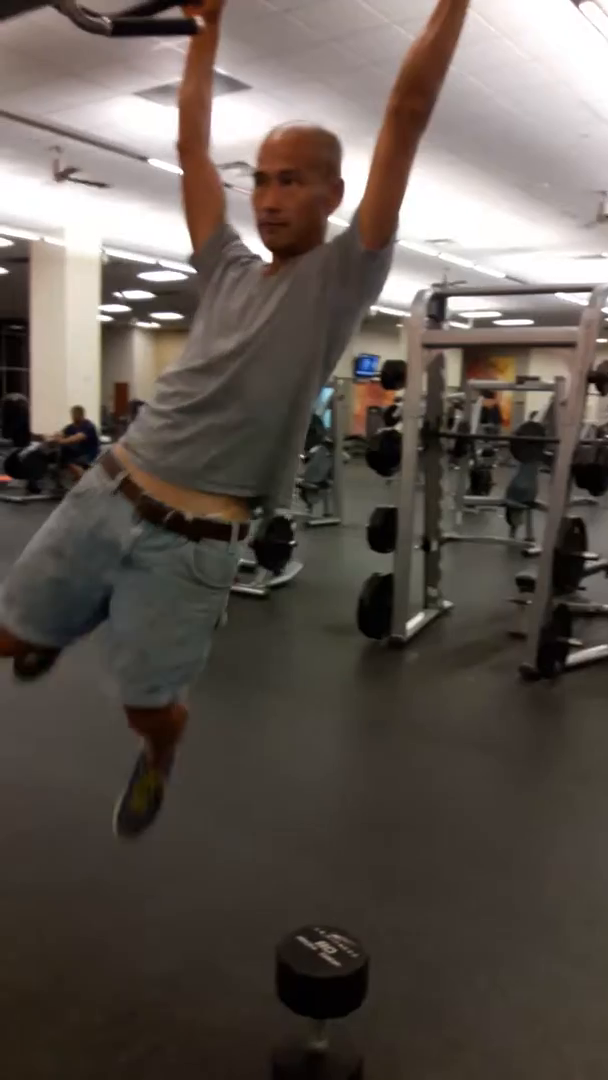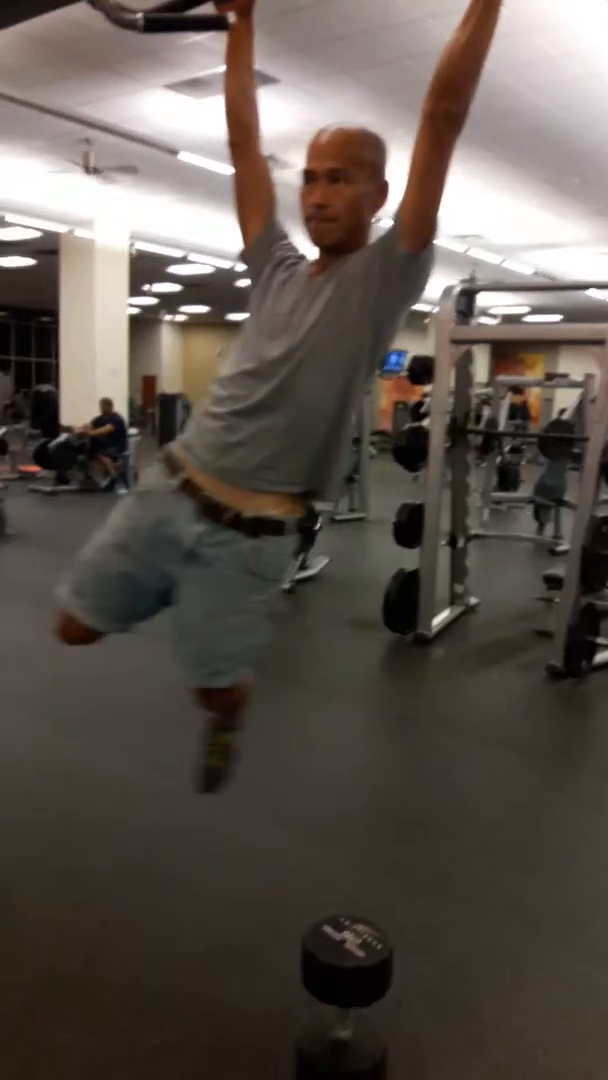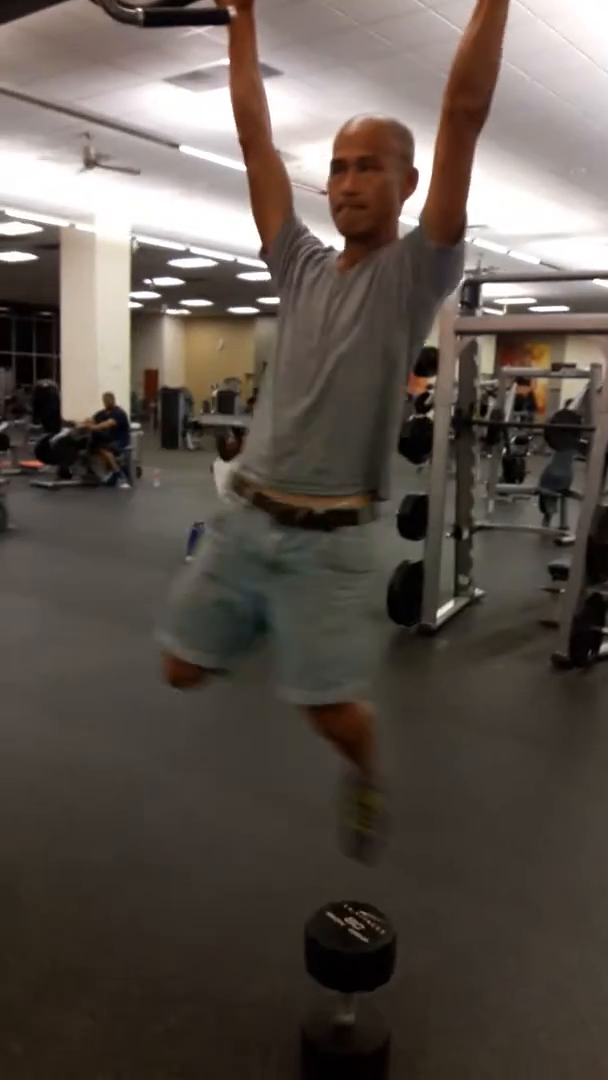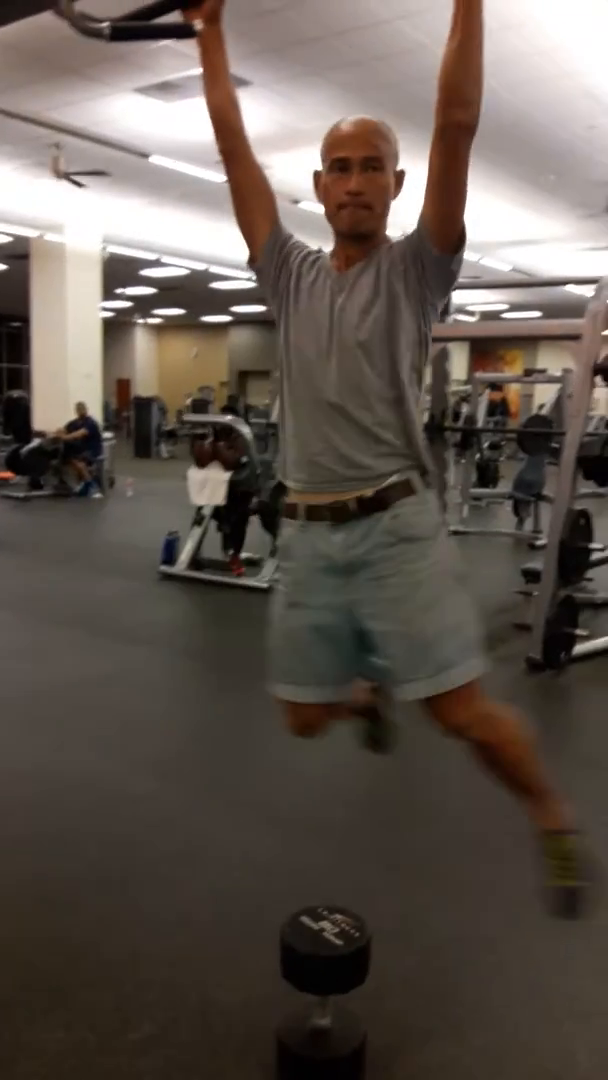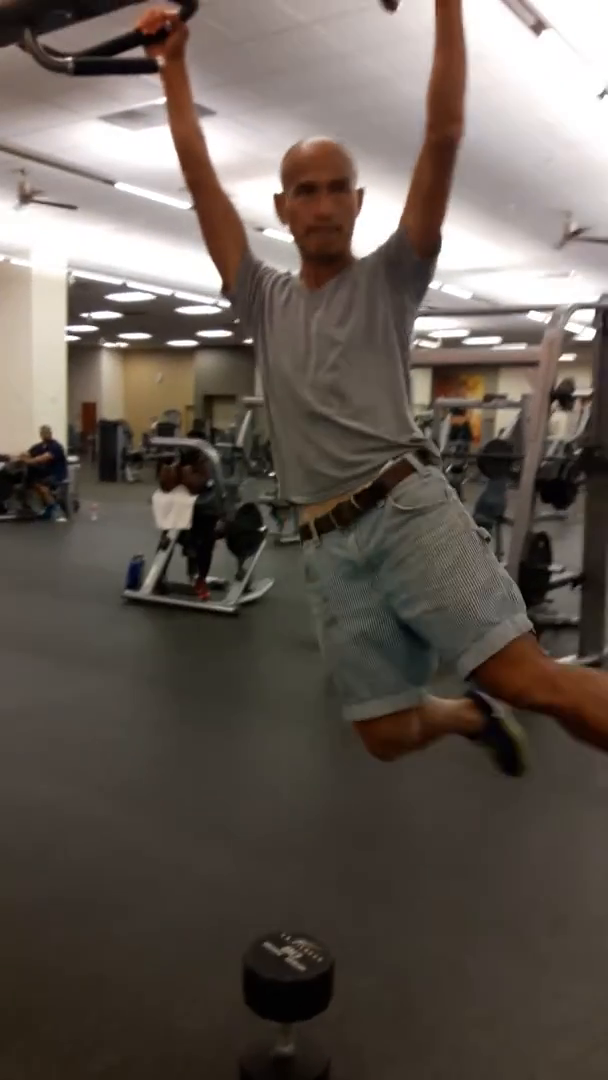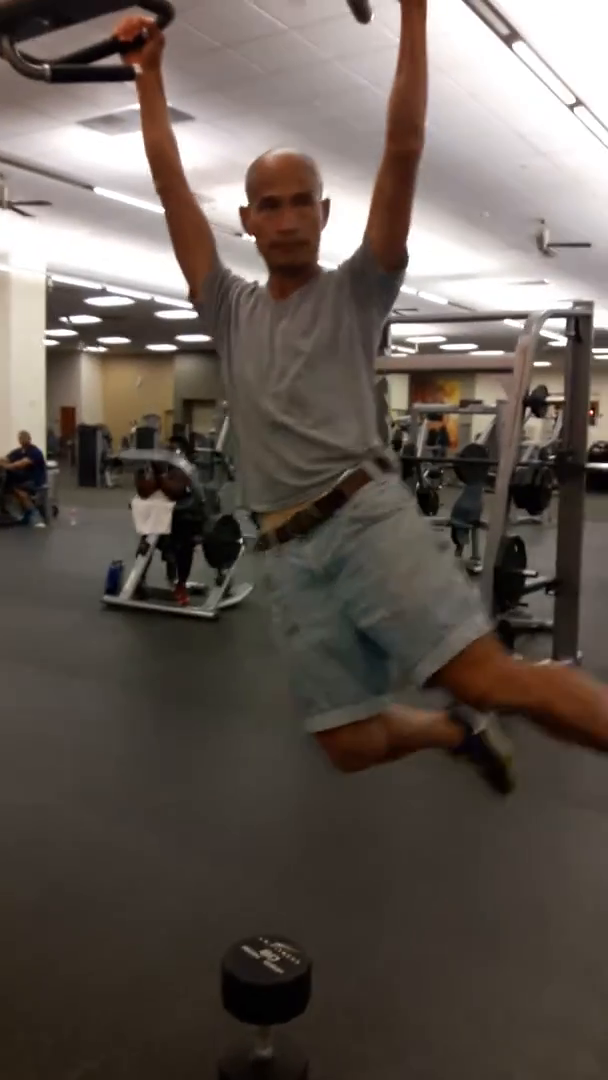
dt=0.2s
person 1, frame 1
left shoulder: (344, 275)
right shoulder: (227, 271)
left elbow: (405, 116)
right elbow: (192, 149)
left hip: (187, 541)
right hip: (105, 496)
left knee: (148, 704)
left ankle: (157, 760)
right ankle: (68, 624)
person 1, frame 2
left shoulder: (389, 271)
right shoulder: (278, 269)
left elbow: (444, 116)
right elbow: (244, 145)
left hip: (246, 531)
right hip: (169, 493)
left knee: (215, 685)
right knee: (73, 625)
left ankle: (224, 726)
right ankle: (164, 595)
person 1, frame 3
left shoulder: (417, 267)
right shoulder: (305, 265)
left elbow: (464, 114)
right elbow: (257, 146)
left hip: (326, 538)
right hip: (246, 516)
left knee: (330, 709)
right knee: (181, 670)
left ankle: (366, 781)
right ankle: (268, 629)
person 1, frame 4
left shoulder: (415, 264)
right shoulder: (293, 273)
left elbow: (456, 125)
right elbow: (235, 153)
left hip: (396, 527)
right hip: (309, 534)
left knee: (460, 707)
right knee: (305, 715)
left ankle: (554, 824)
right ankle: (369, 694)
person 1, frame 5
left shoulder: (389, 278)
right shoulder: (263, 299)
left elbow: (444, 140)
right elbow: (201, 179)
right wrist: (173, 71)
left hip: (406, 508)
right hip: (332, 543)
left knee: (523, 672)
right knee: (387, 734)
right ankle: (475, 718)
person 1, frame 6
left shoulder: (355, 290)
right shoulder: (230, 308)
left elbow: (404, 148)
right elbow: (172, 187)
right wrist: (148, 78)
left hip: (365, 519)
right hip: (293, 554)
left knee: (496, 679)
right knee: (355, 744)
right ankle: (455, 733)
